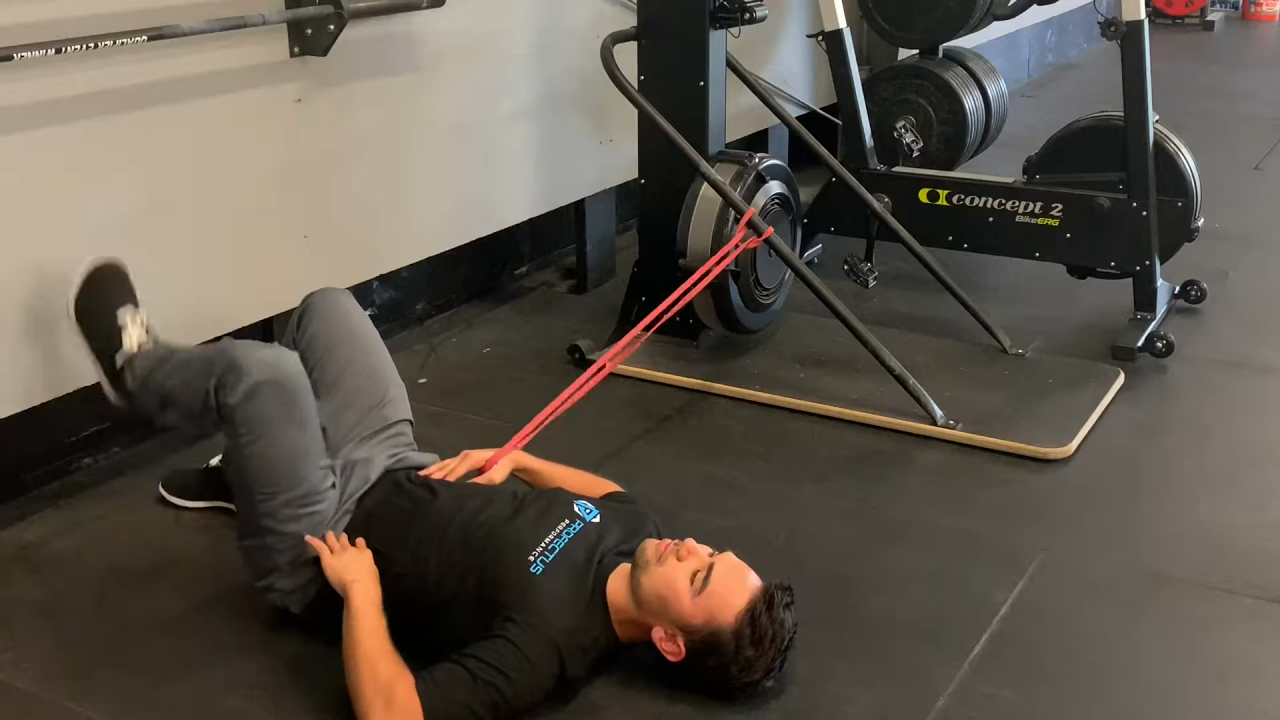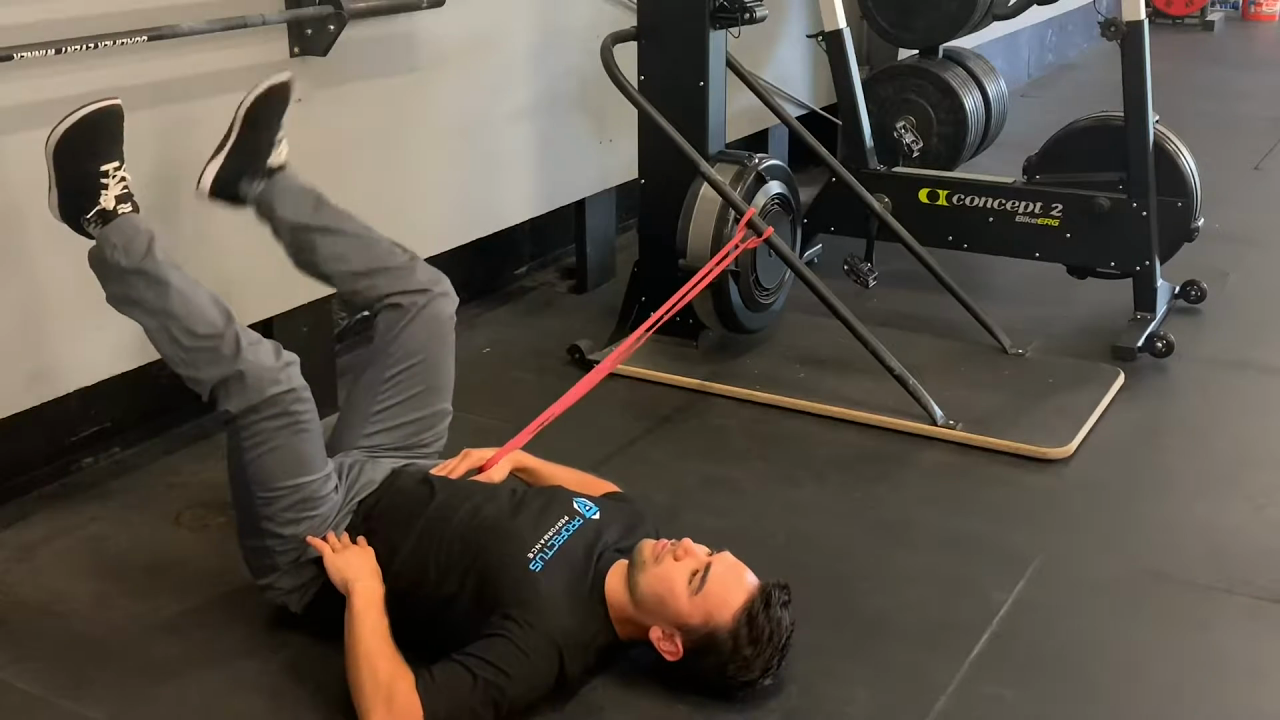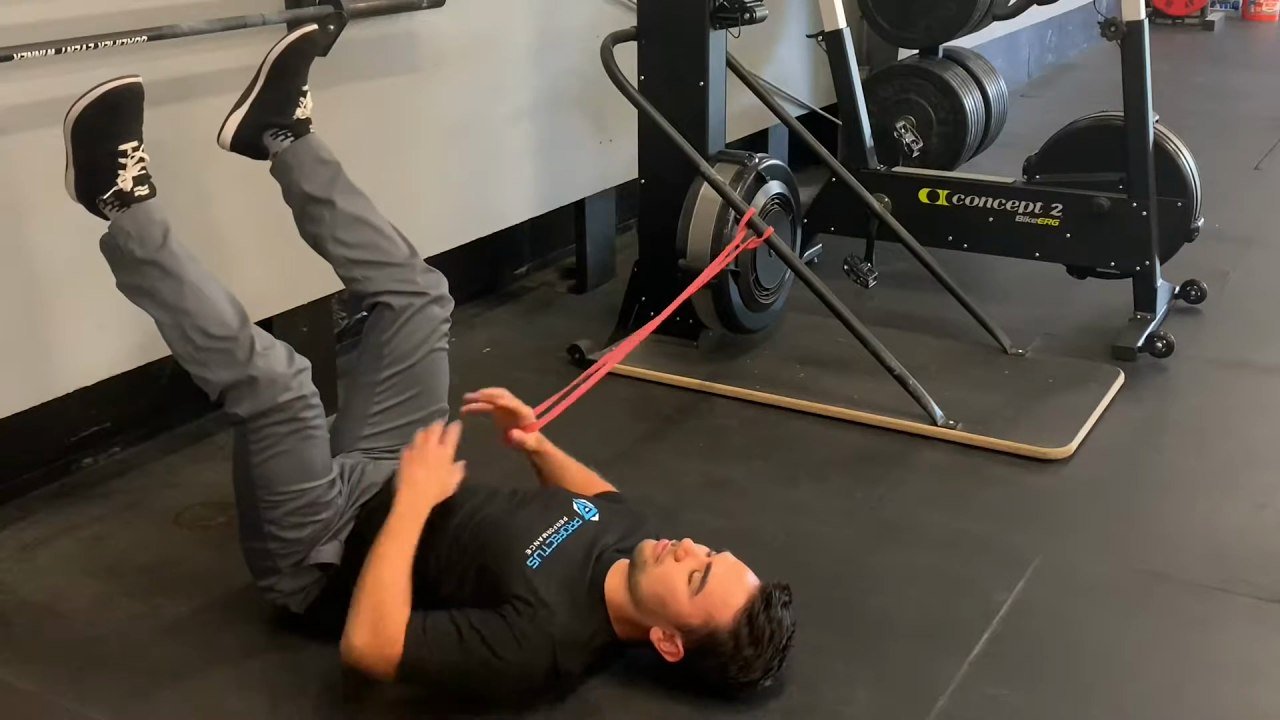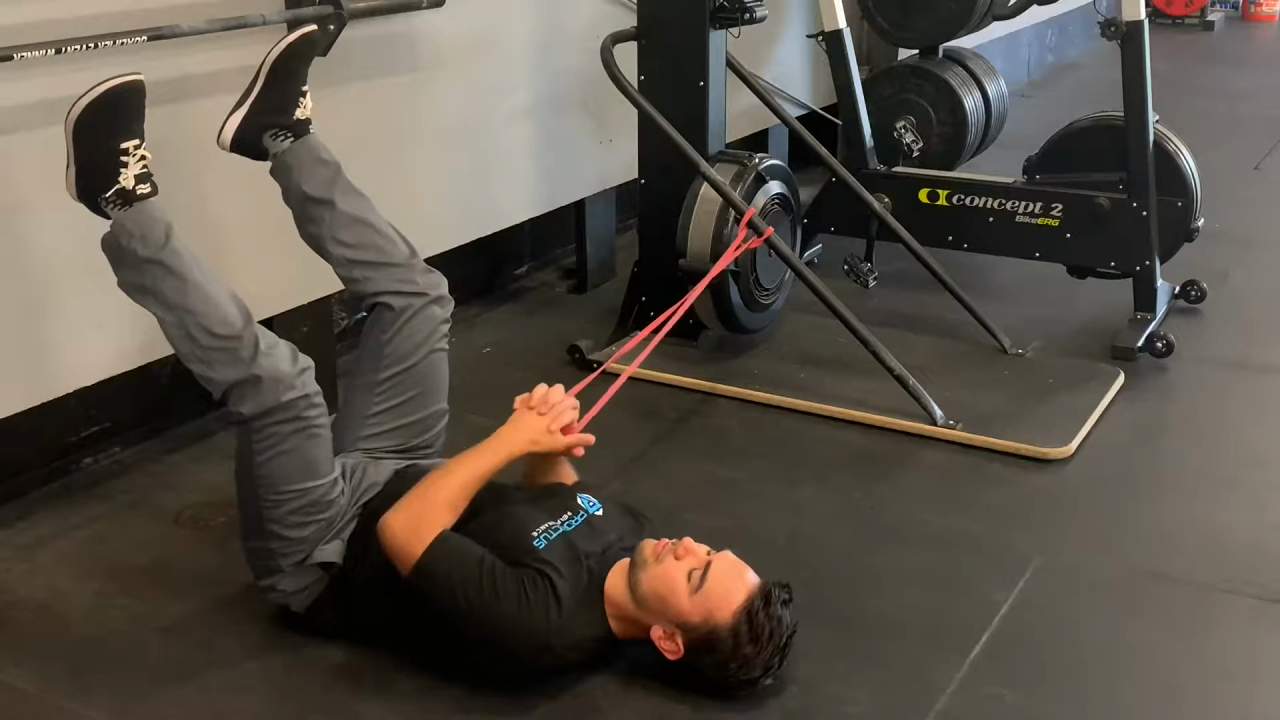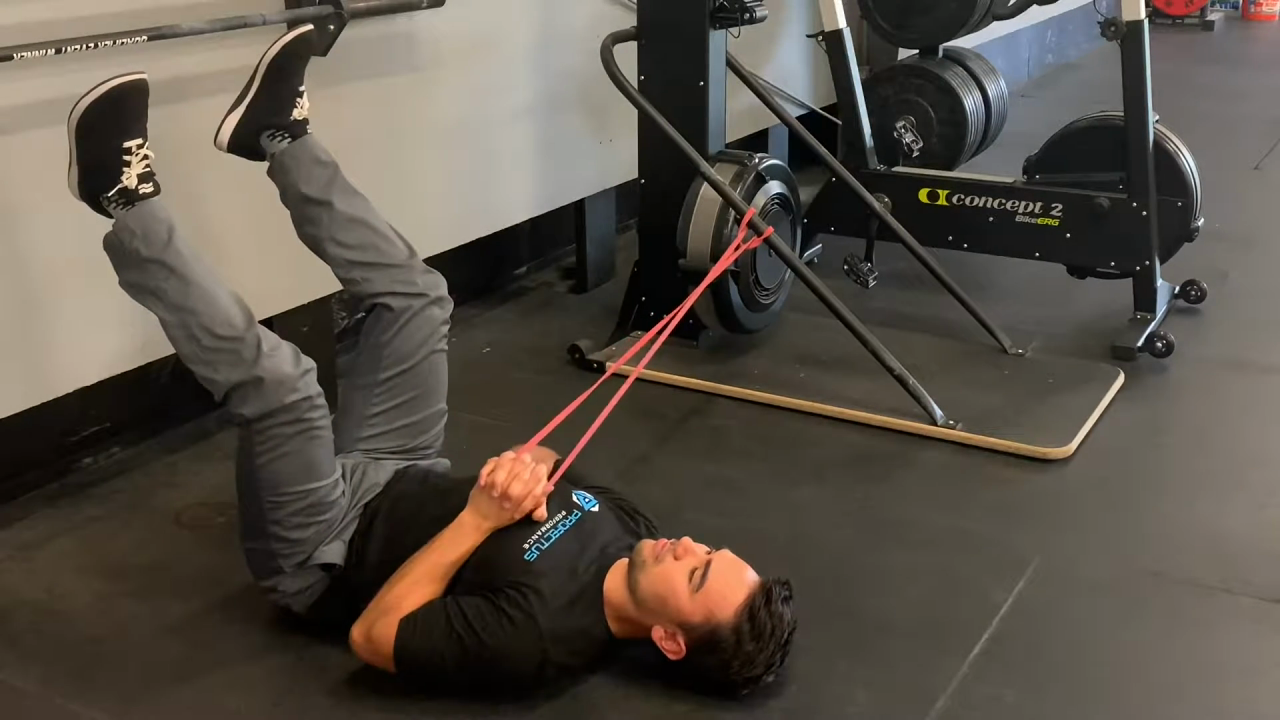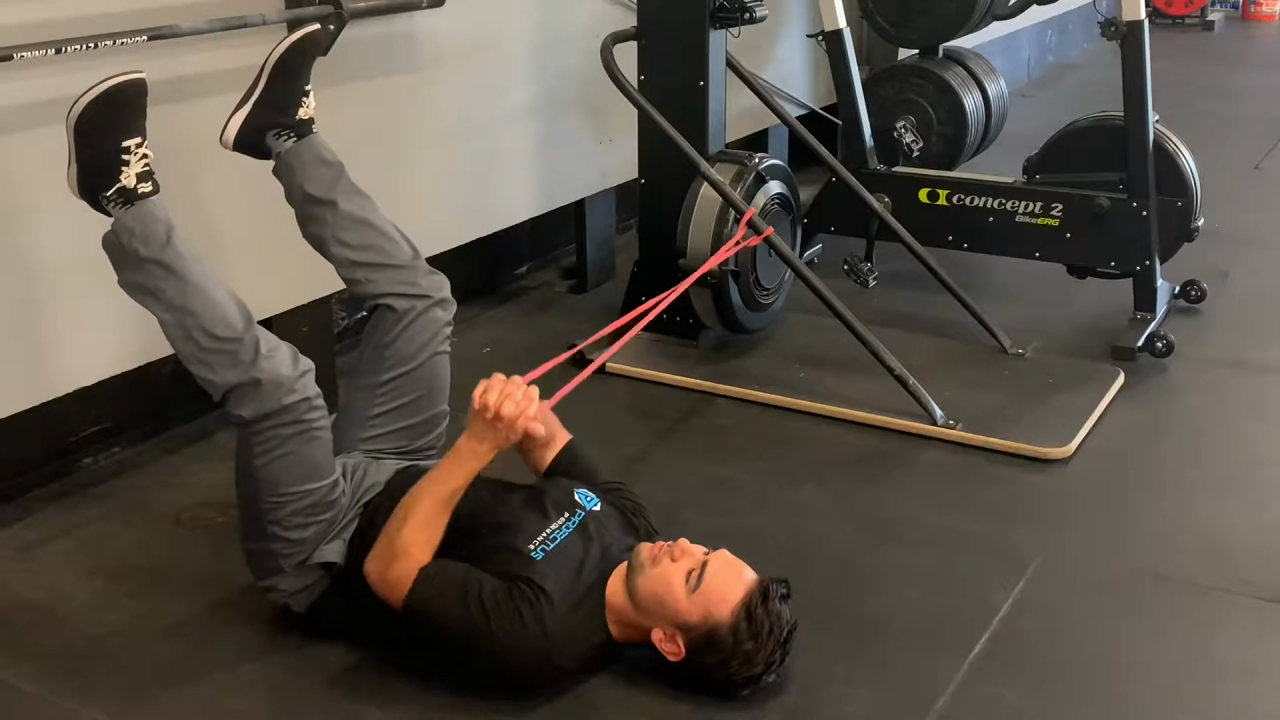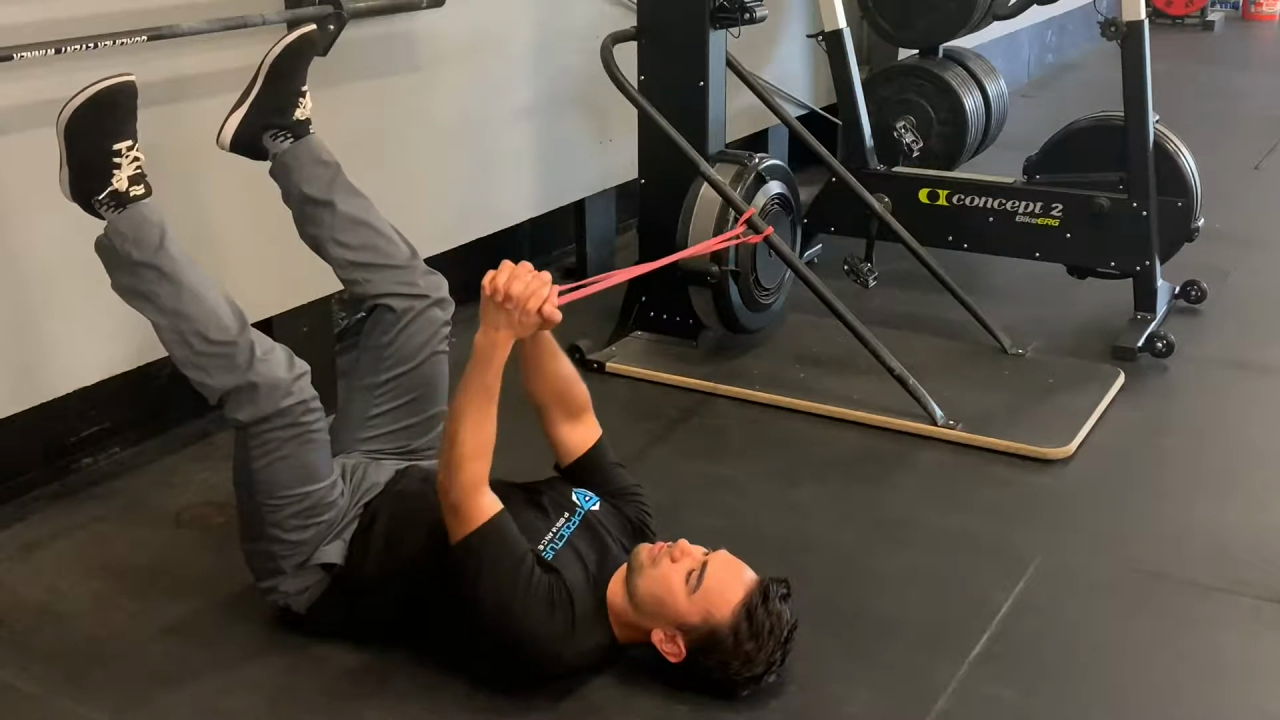
dt=0.7s
person 1, frame 1
left shoulder: (553, 643)
right shoulder: (636, 540)
right elbow: (605, 489)
left wrist: (362, 593)
right wrist: (514, 459)
left hip: (328, 556)
right hip: (395, 488)
left knee: (269, 372)
right knee: (326, 310)
left ankle: (138, 371)
right ankle: (248, 478)
person 1, frame 2
left shoulder: (550, 638)
right shoulder: (630, 535)
right elbow: (603, 489)
left wrist: (365, 589)
right wrist: (521, 462)
left hip: (319, 545)
right hip: (393, 481)
left knee: (262, 375)
right knee: (423, 296)
left ankle: (110, 222)
right ankle: (259, 178)
person 1, frame 3
left shoulder: (546, 639)
right shoulder: (626, 537)
left elbow: (368, 646)
right elbow: (590, 490)
left wrist: (415, 499)
right wrist: (537, 442)
left hip: (324, 556)
right hip: (381, 481)
left knee: (271, 376)
right knee: (416, 292)
left ankle: (125, 205)
right ankle: (281, 133)
person 1, frame 4
left shoulder: (543, 626)
right shoulder: (625, 532)
left elbow: (402, 530)
right elbow: (551, 495)
left wrist: (514, 435)
right wrist: (552, 445)
left hip: (319, 557)
right hip: (385, 475)
left knee: (274, 376)
right knee: (415, 294)
left ankle: (128, 206)
right ankle: (282, 136)
person 1, frame 5
left shoulder: (544, 634)
right shoulder: (624, 529)
left elbow: (374, 637)
right elbow: (546, 460)
left wrist: (477, 519)
right wrist: (521, 471)
left hip: (321, 553)
right hip: (394, 478)
left knee: (276, 378)
right knee: (413, 293)
left ankle: (129, 203)
right ankle: (279, 137)
person 1, frame 6
left shoulder: (542, 637)
right shoulder: (624, 525)
left elbow: (388, 573)
right elbow: (551, 439)
left wrist: (476, 445)
right wrist: (520, 416)
left hip: (321, 554)
right hip: (389, 477)
left knee: (273, 377)
right knee: (417, 296)
left ankle: (128, 202)
right ankle: (284, 135)
person 1, frame 7
left shoulder: (554, 633)
right shoulder: (625, 527)
left elbow: (461, 494)
right elbow: (573, 420)
left wrist: (496, 339)
right wrist: (535, 330)
left hip: (319, 557)
right hip: (388, 481)
left knee: (271, 381)
right knee: (417, 297)
left ankle: (120, 204)
right ankle: (282, 136)
